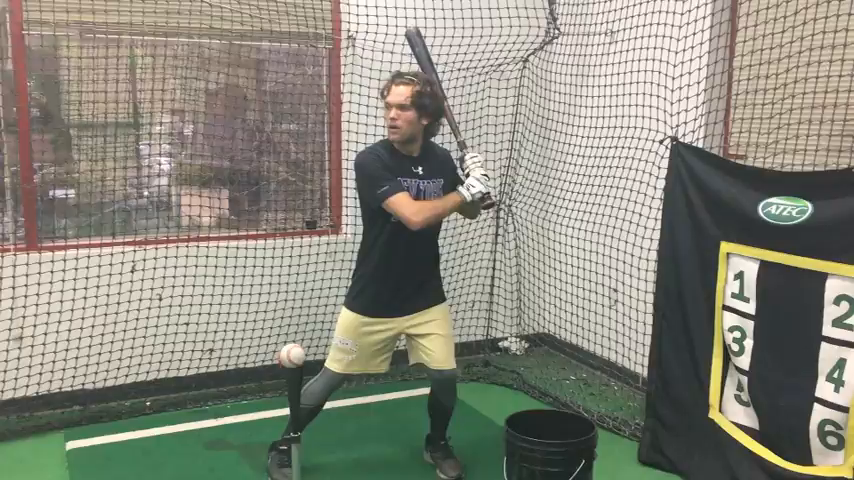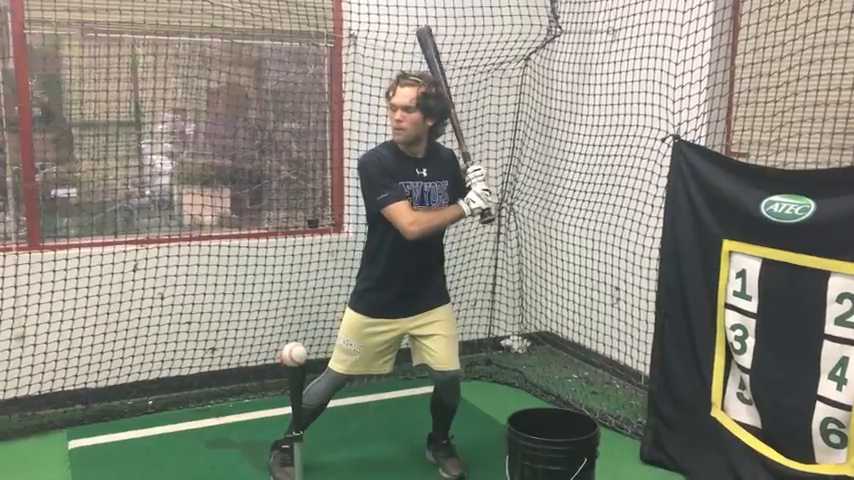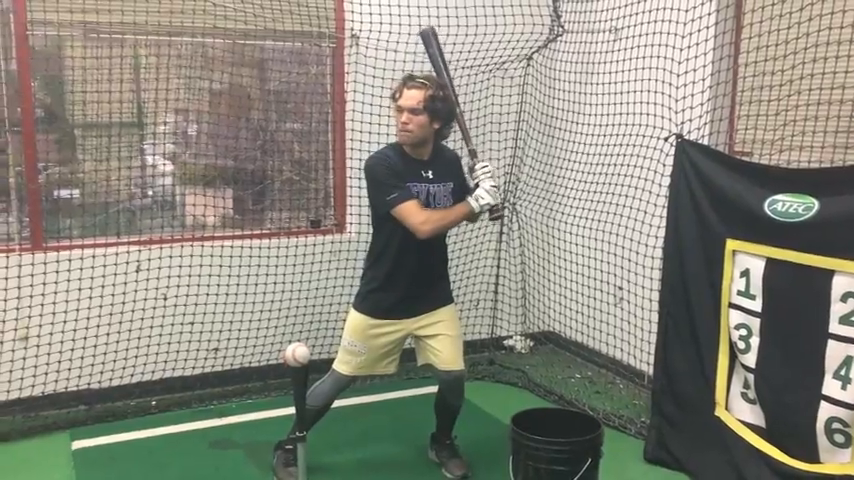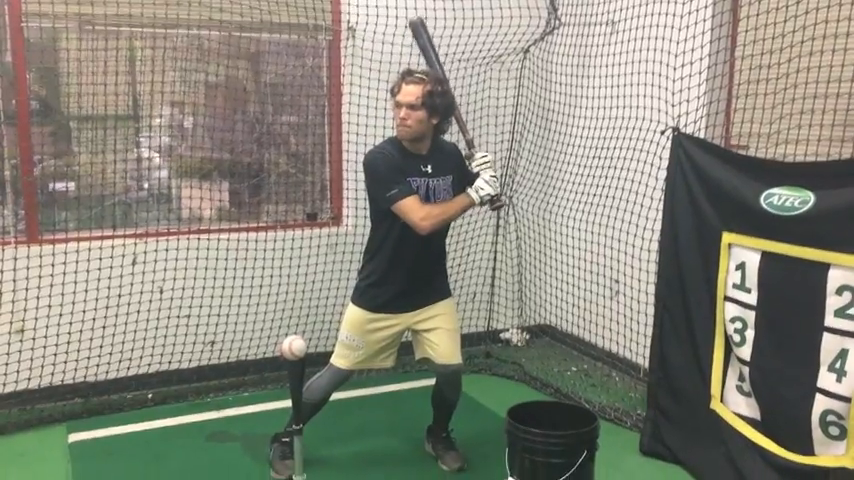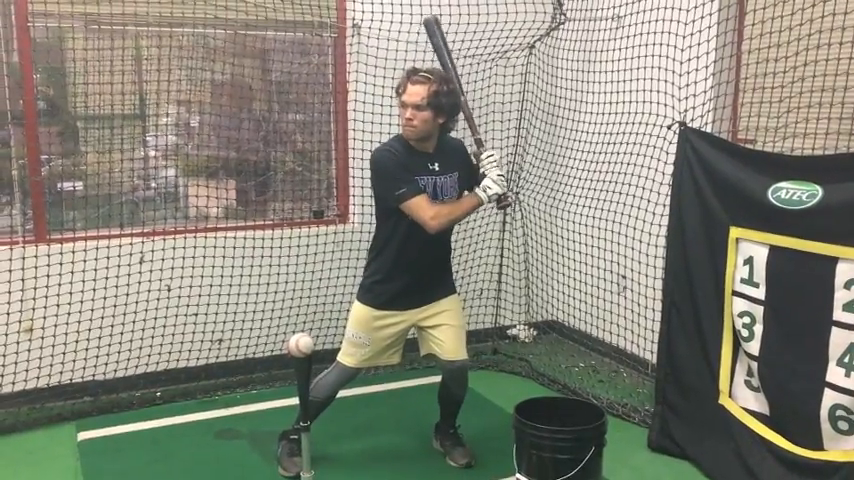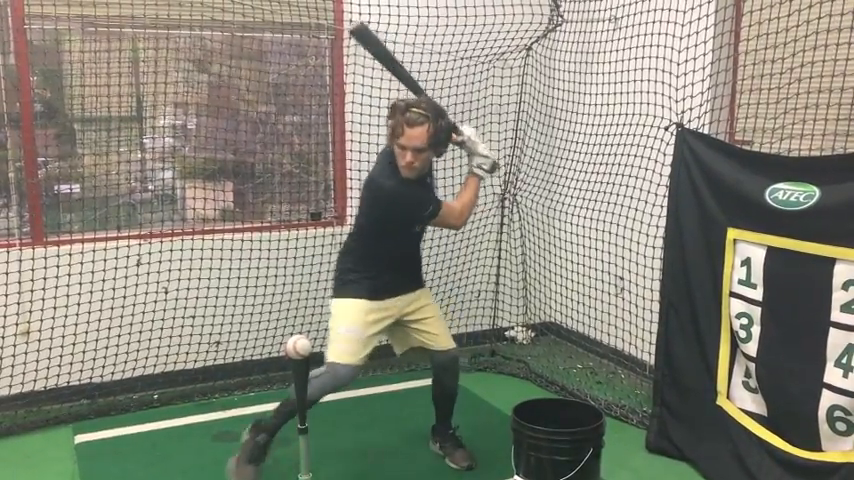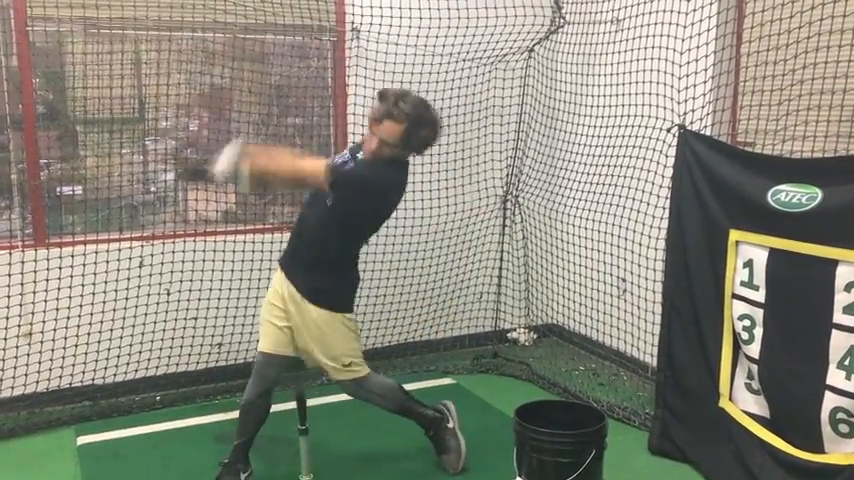
dt=0.4s
person 1, frame 1
left shoulder: (440, 159)
right shoulder: (371, 161)
left elbow: (470, 212)
right elbow: (414, 216)
left wrist: (476, 184)
right wrist: (465, 190)
left hip: (426, 296)
right hip: (372, 299)
left knee: (445, 375)
right knee: (332, 376)
left ankle: (437, 444)
right ankle: (283, 447)
person 1, frame 2
left shoulder: (446, 160)
right shoulder: (375, 163)
left elbow: (457, 213)
right elbow: (410, 225)
left wrist: (476, 193)
right wrist: (465, 205)
left hip: (430, 297)
right hip: (377, 300)
left knee: (449, 376)
right knee: (335, 378)
left ankle: (439, 443)
right ankle: (285, 446)
person 1, frame 3
left shoulder: (449, 162)
right shoulder: (382, 164)
left elbow: (464, 215)
right elbow: (422, 224)
left wrist: (480, 190)
right wrist: (475, 201)
left hip: (434, 297)
right hip: (381, 301)
left knee: (453, 375)
right knee: (340, 378)
left ankle: (442, 442)
right ankle: (289, 446)
person 1, frame 4
left shoulder: (450, 155)
right shoulder: (381, 159)
left elbow: (472, 199)
right elbow: (422, 220)
left wrist: (484, 178)
right wrist: (474, 194)
left hip: (433, 292)
right hip: (379, 295)
left knee: (450, 369)
right knee: (337, 372)
left ankle: (439, 435)
right ankle: (285, 439)
person 1, frame 5
left shoulder: (454, 150)
right shoulder: (387, 159)
left elbow: (472, 193)
right elbow: (433, 218)
left wrist: (489, 173)
right wrist: (483, 193)
left hip: (437, 289)
right hip: (384, 292)
left knee: (456, 366)
right knee: (345, 368)
left ankle: (446, 431)
right ankle: (294, 436)
person 1, frame 6
left shoulder: (420, 158)
right shoulder: (387, 187)
right elbow: (456, 218)
left wrist: (463, 138)
right wrist: (478, 170)
left hip: (407, 286)
right hip: (360, 289)
left knee: (446, 357)
right knee: (340, 371)
left ankle: (443, 433)
right ankle: (260, 438)
person 1, frame 7
left shoulder: (378, 179)
right shoulder: (368, 156)
left elbow: (304, 171)
left wrist: (242, 157)
left hip: (323, 296)
right hip: (291, 278)
left knee: (356, 378)
right knee: (265, 369)
left ankle: (437, 420)
